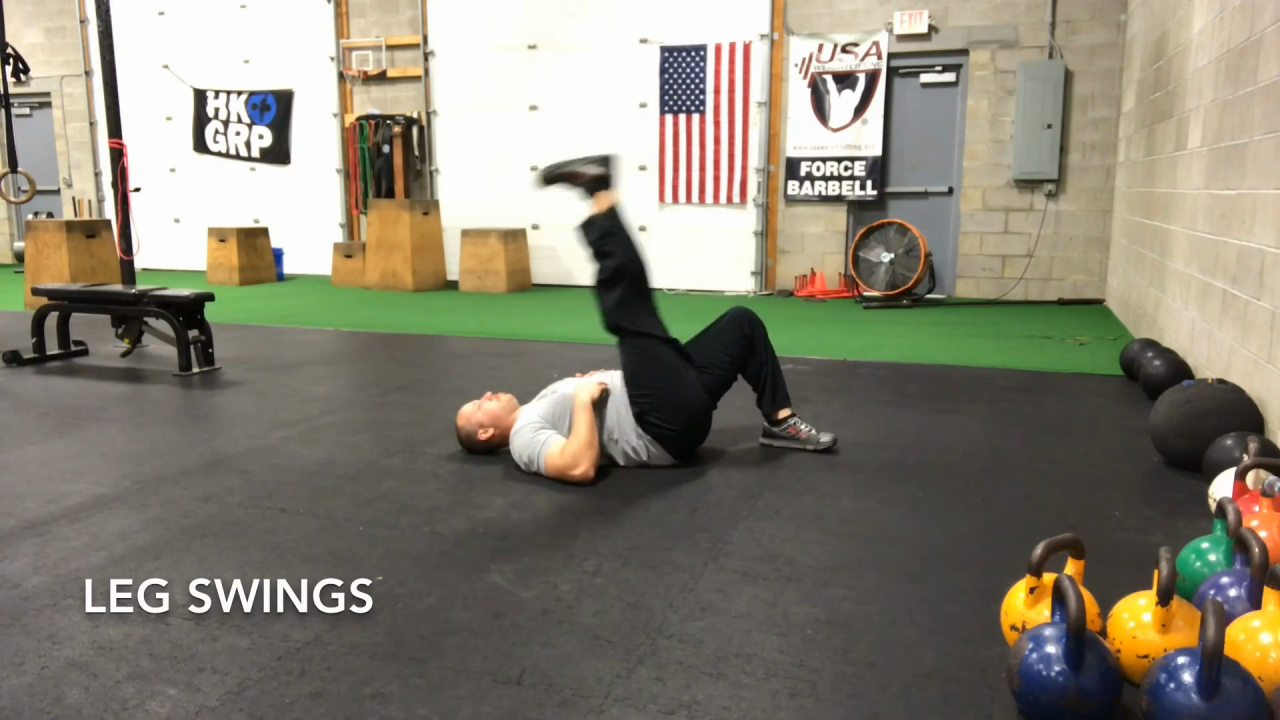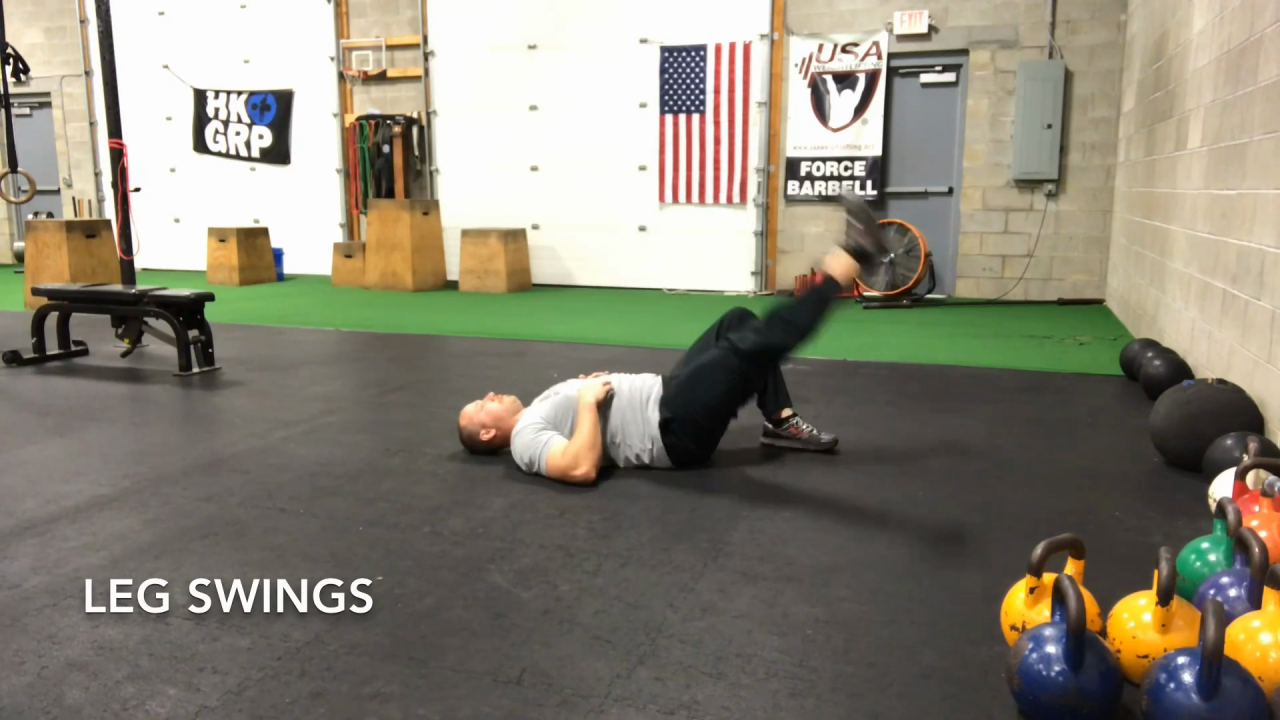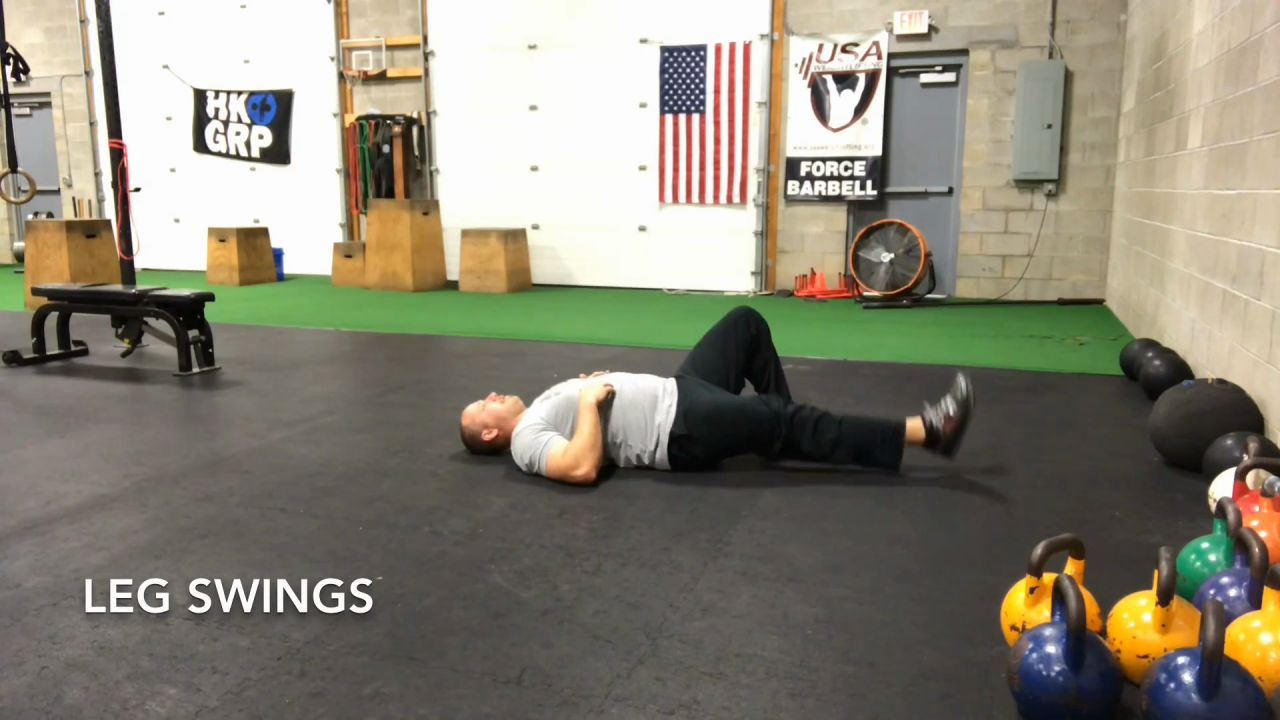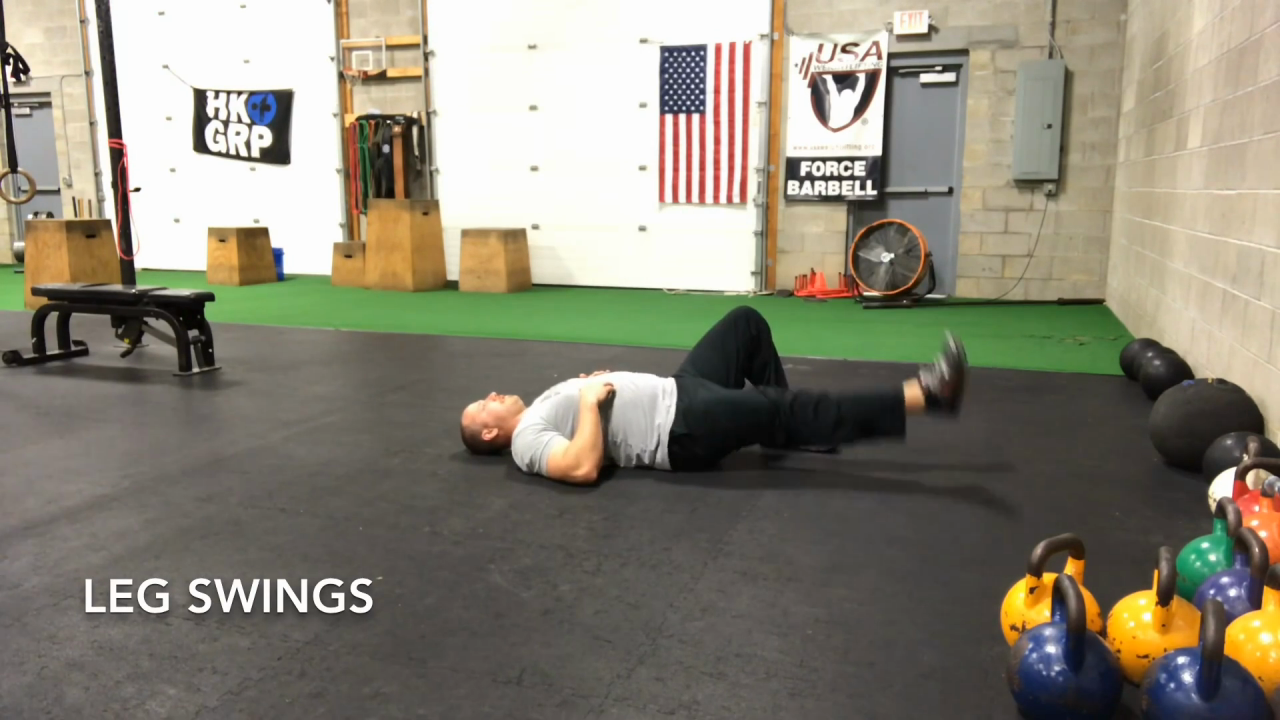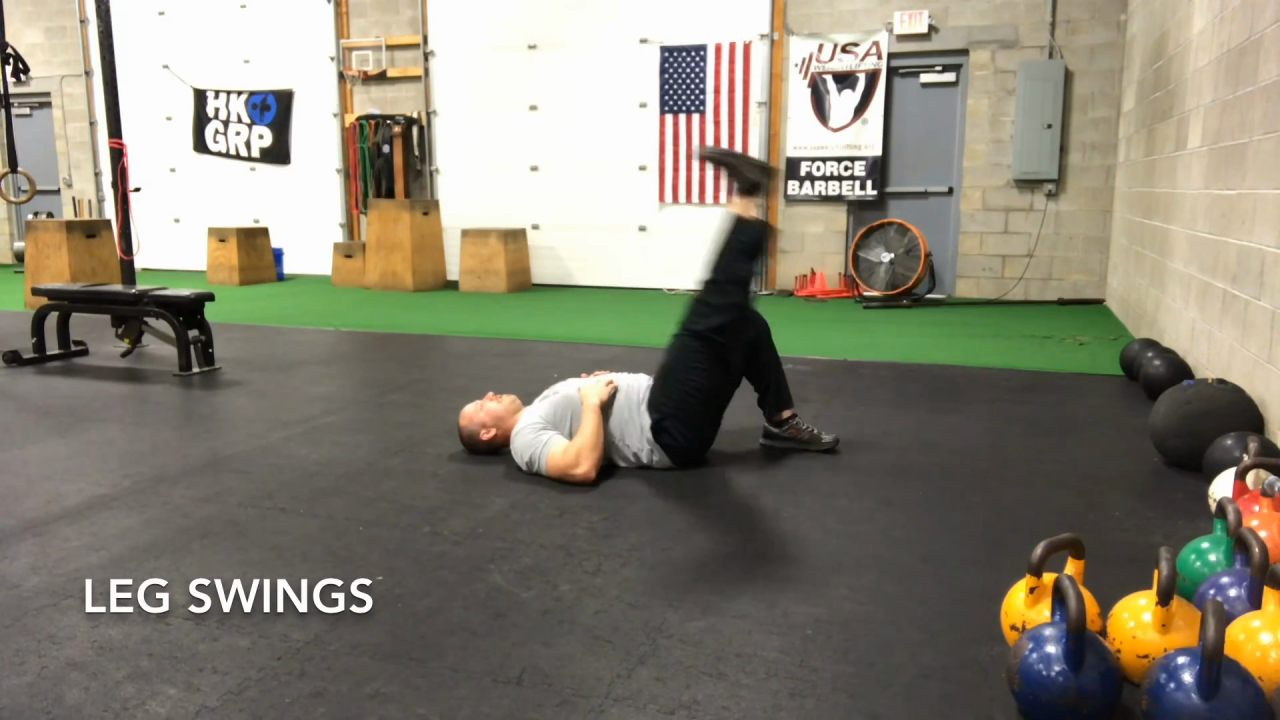
dt=0.4s
person 1, frame 1
left shoulder: (536, 412)
right shoulder: (525, 438)
right elbow: (582, 468)
left wrist: (590, 385)
right wrist: (584, 400)
left hip: (674, 411)
right hip: (669, 425)
left knee: (740, 322)
right knee: (630, 316)
left ankle: (780, 422)
person 1, frame 2
left shoulder: (536, 414)
right shoulder: (527, 437)
right elbow: (583, 467)
left wrist: (594, 382)
right wrist: (588, 400)
left hip: (658, 394)
right hip: (675, 430)
left knee: (738, 320)
right knee: (747, 346)
left ankle: (784, 423)
right ankle: (841, 270)
person 1, frame 3
left shoulder: (543, 407)
right shoulder: (527, 440)
right elbow: (583, 467)
left wrist: (591, 387)
right wrist: (589, 402)
left hip: (678, 393)
right hip: (681, 433)
left knee: (746, 323)
right knee: (790, 426)
left ankle: (781, 415)
right ankle: (926, 432)
person 1, frame 4
left shoulder: (538, 409)
right shoulder: (528, 442)
right elbow: (584, 467)
left wrist: (591, 387)
right wrist: (590, 402)
left hip: (675, 396)
right hip: (682, 434)
left knee: (745, 321)
right knee: (785, 408)
left ankle: (784, 430)
right ankle: (922, 395)
person 1, frame 5
left shoulder: (537, 414)
right shoulder: (526, 438)
right elbow: (583, 467)
left wrist: (597, 384)
right wrist: (592, 401)
left hip: (672, 413)
right hip: (675, 432)
left knee: (743, 321)
right knee: (706, 324)
left ankle: (783, 424)
right ankle: (747, 197)
